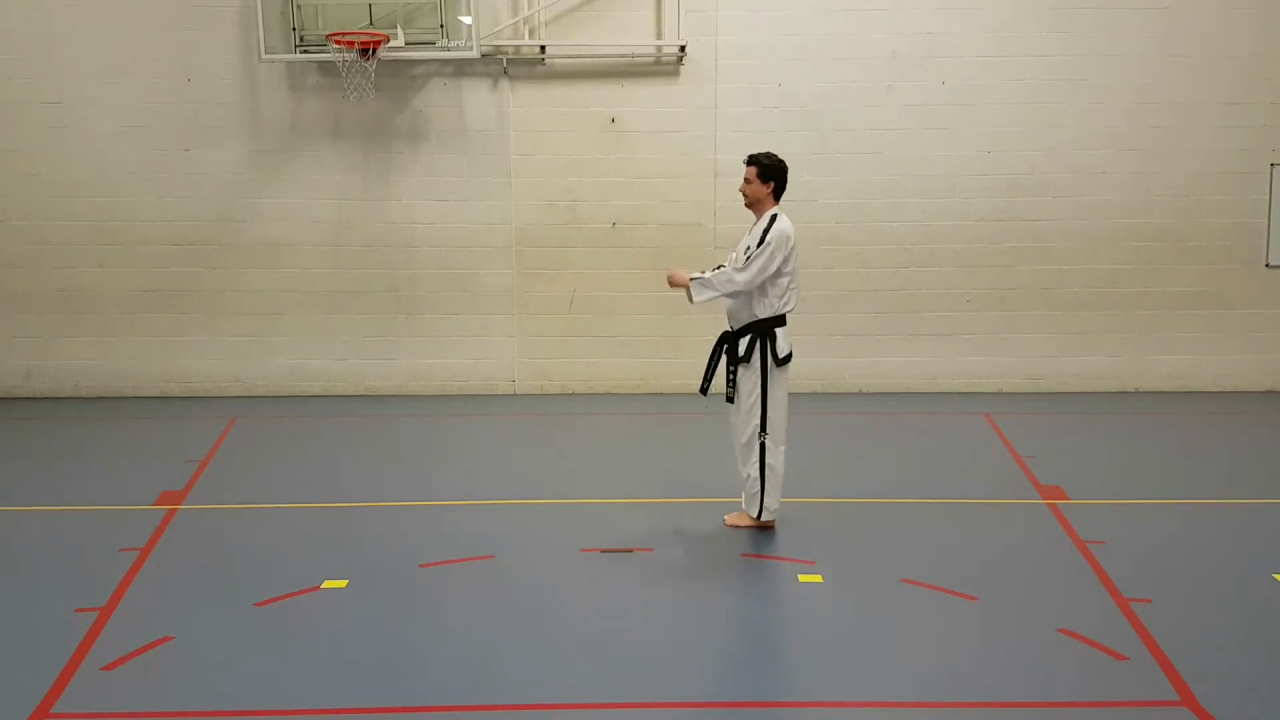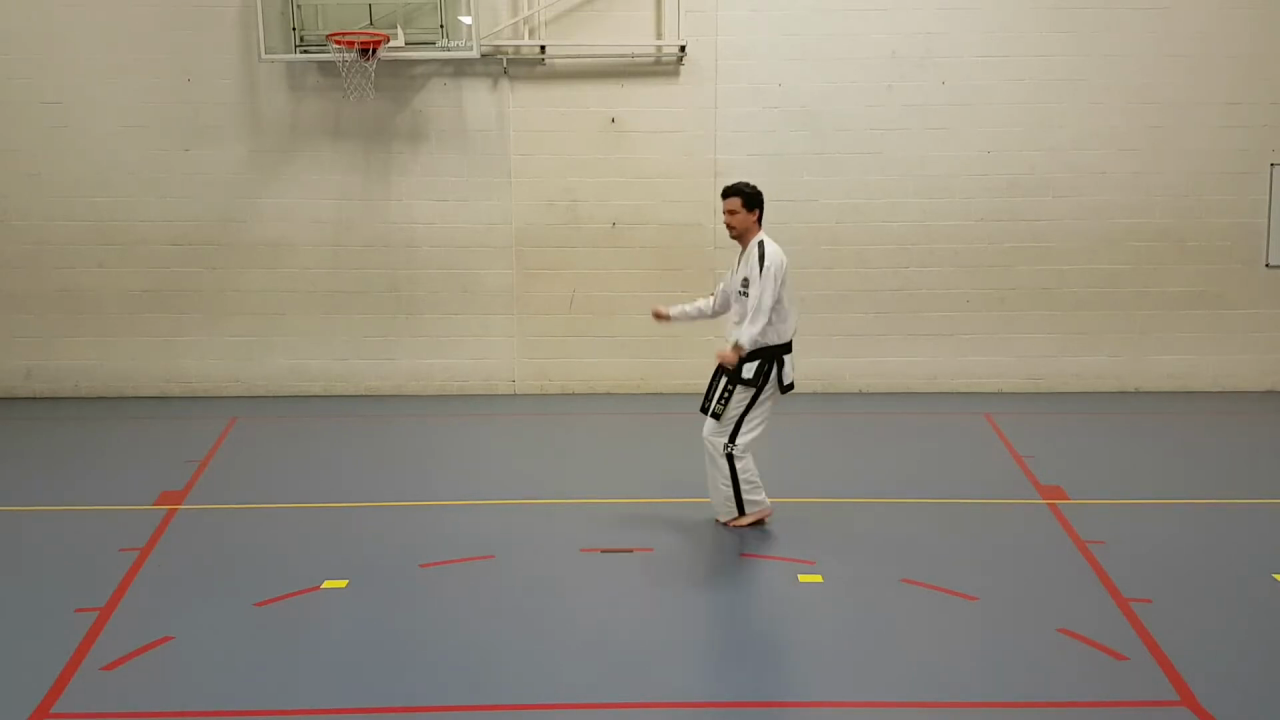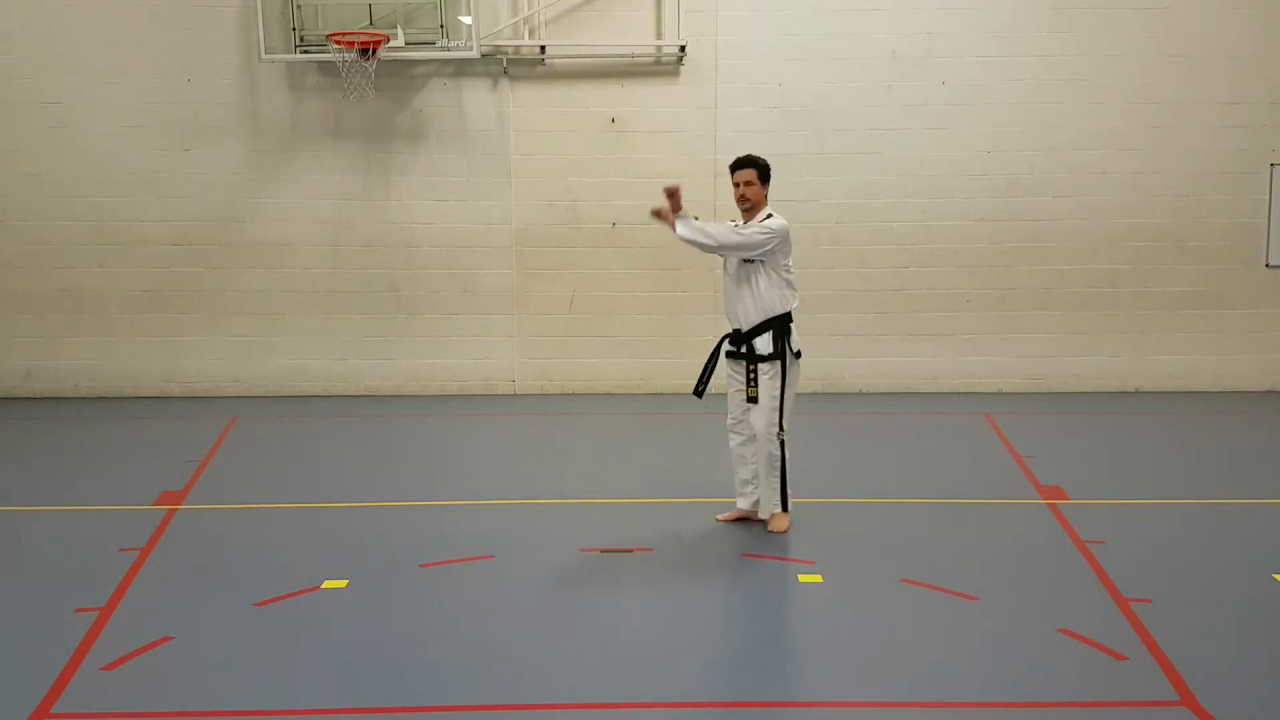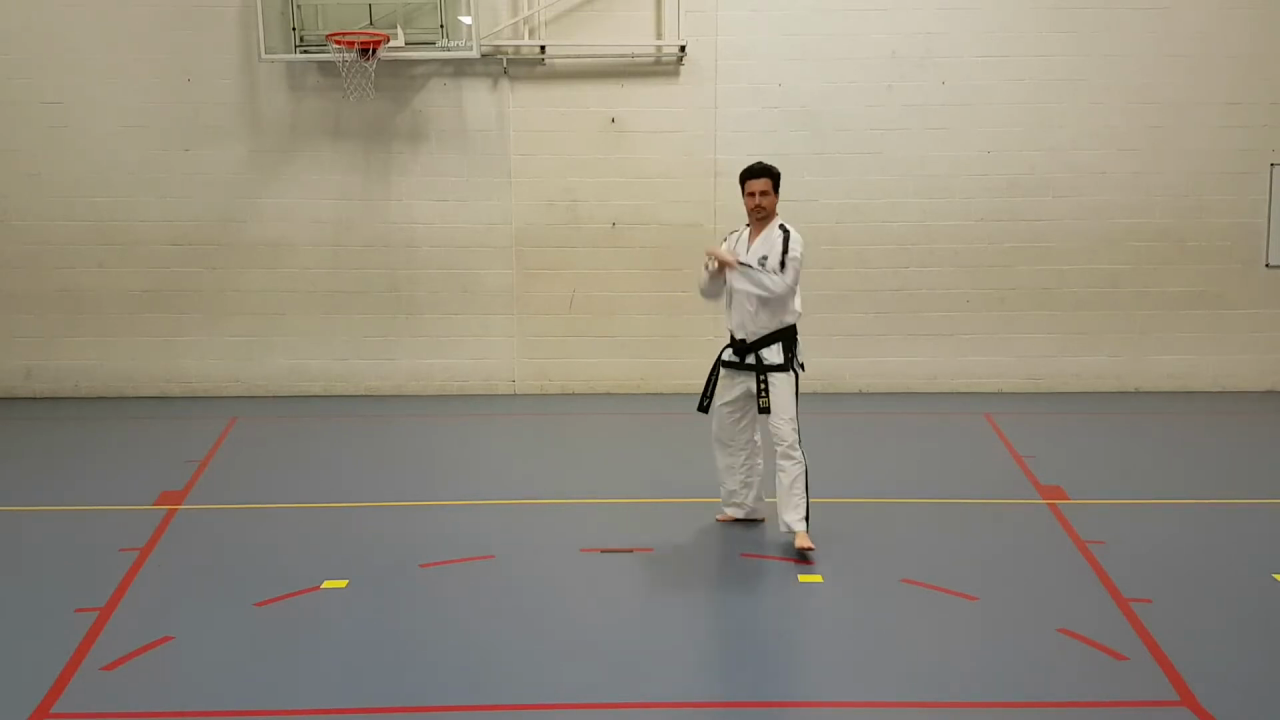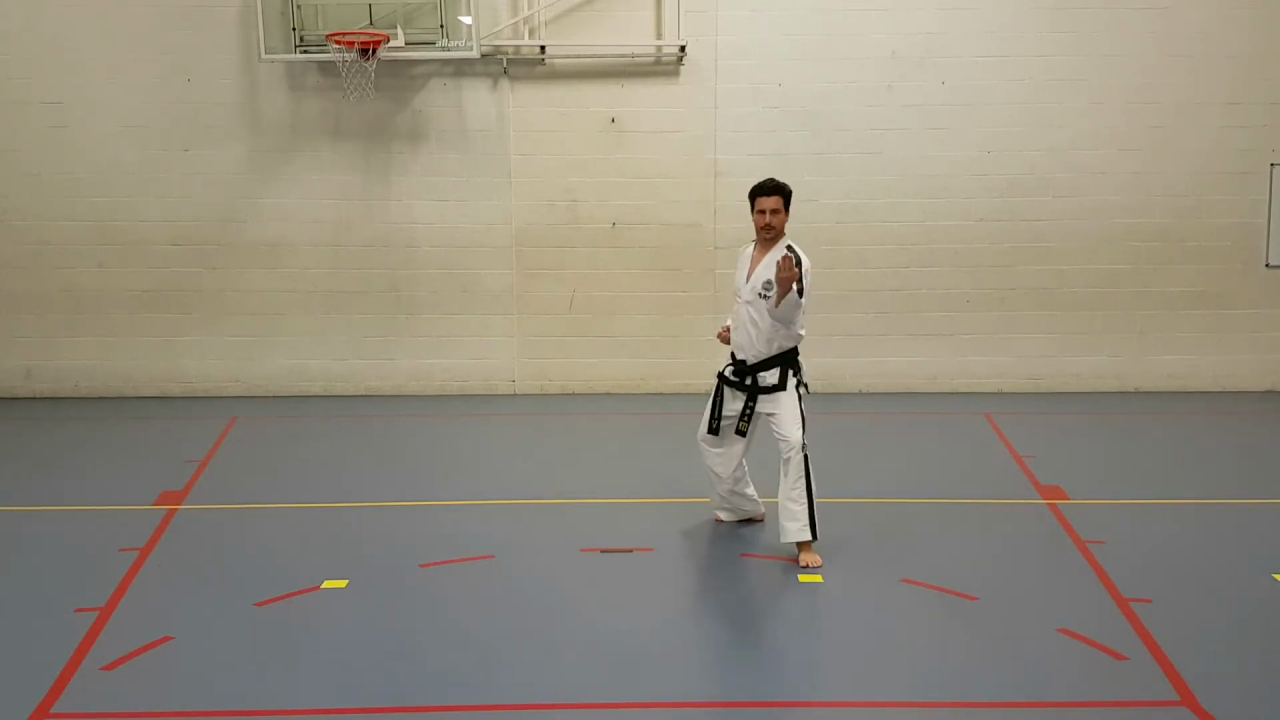
dt=0.4s
person 1, frame 1
left shoulder: (777, 230)
right shoulder: (761, 228)
left elbow: (743, 276)
right elbow: (734, 270)
left wrist: (692, 283)
right wrist: (691, 279)
left hip: (762, 344)
right hip: (751, 342)
left knee: (761, 429)
right knee: (747, 428)
left ankle: (762, 511)
right ankle: (755, 504)
person 1, frame 2
left shoulder: (767, 256)
right shoulder: (744, 257)
left elbow: (760, 310)
right elbow: (718, 302)
left wrist: (738, 346)
right wrist: (674, 313)
left hip: (763, 365)
right hip: (750, 362)
left knee: (721, 438)
right knee: (719, 435)
left ankle: (753, 505)
right ankle: (740, 507)
person 1, frame 3
left shoulder: (775, 229)
right shoulder: (732, 230)
left elbow: (726, 239)
right elbow: (701, 237)
left wrist: (677, 219)
right wrist: (676, 211)
left hip: (772, 344)
right hip: (741, 344)
left knee: (766, 428)
right knee: (740, 427)
left ankle: (777, 508)
right ankle: (751, 503)
person 1, frame 4
left shoulder: (786, 237)
right shoulder: (735, 238)
left elbow: (775, 289)
right elbow: (710, 290)
left wrist: (734, 266)
right wrist: (716, 270)
left hip: (776, 354)
right hip: (738, 354)
left knee: (785, 437)
right knee: (729, 434)
left ankle: (798, 528)
right ankle: (745, 505)
person 1, frame 5
left shoulder: (794, 261)
right shoulder: (745, 254)
left elbow: (787, 319)
left wrist: (784, 290)
right wrist: (731, 327)
left hip: (778, 374)
right hip: (739, 372)
left knee: (792, 445)
right knee: (715, 443)
left ankle: (803, 540)
right ankle: (743, 507)
